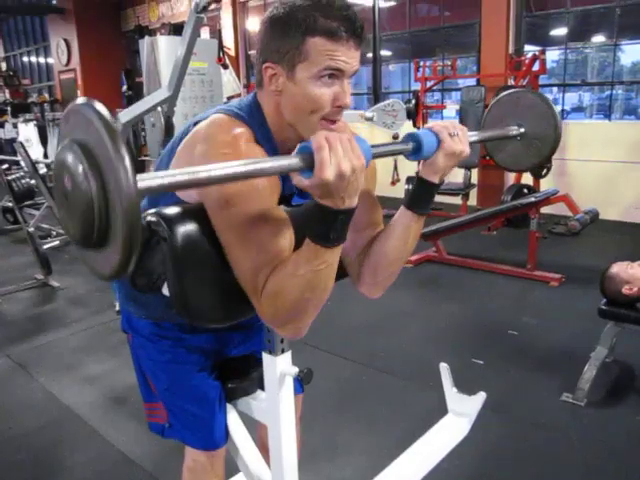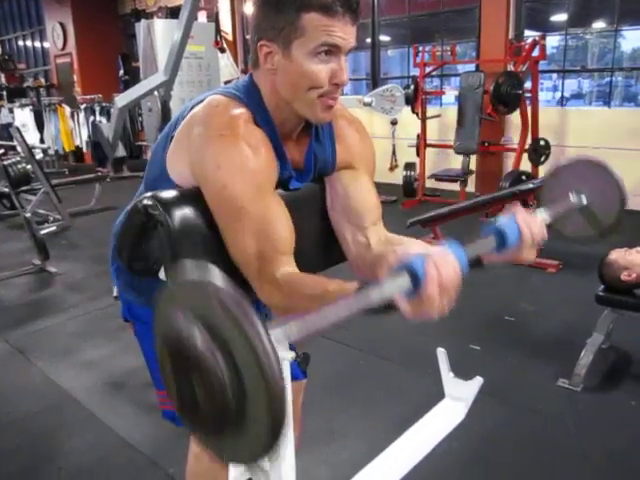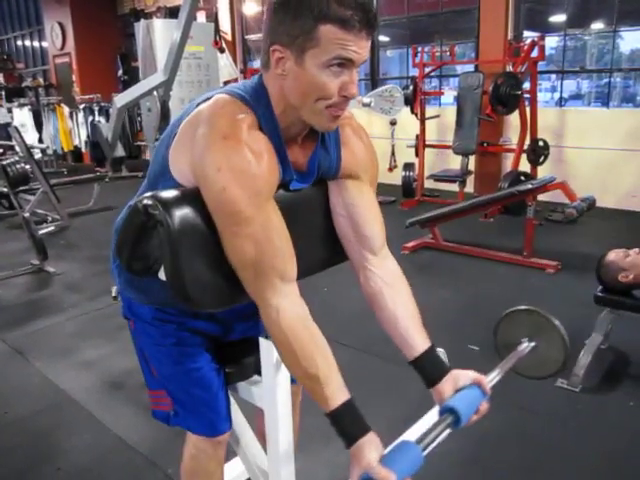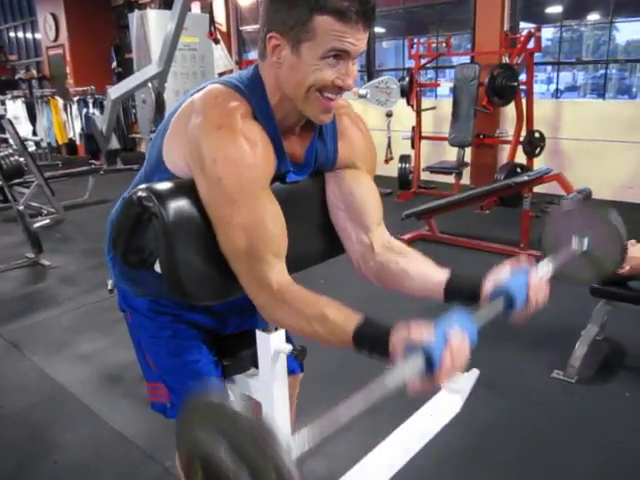
dt=0.7s
person 1, frame 1
left shoulder: (339, 148)
right shoulder: (230, 148)
left elbow: (370, 279)
right elbow: (288, 318)
left wrist: (427, 185)
right wrist: (335, 210)
left hip: (238, 295)
right hip: (167, 308)
right knee: (208, 441)
person 1, frame 2
left shoulder: (342, 133)
right shoulder: (229, 137)
left elbow: (368, 246)
right elbow: (278, 284)
left hip: (237, 280)
right hip: (165, 289)
left knee: (285, 385)
person 1, frame 3
left shoulder: (347, 141)
right shoulder: (233, 142)
left elbow: (375, 262)
right elbow: (278, 298)
left wrist: (438, 373)
right wrist: (356, 435)
left hip: (238, 279)
right hip: (164, 288)
left knee: (285, 383)
right knee: (210, 427)
person 1, frame 4
left shoulder: (343, 130)
right shoulder: (228, 129)
left elbow: (371, 248)
right elbow: (269, 287)
left wrist: (474, 287)
right wrist: (385, 339)
left hip: (236, 271)
right hip: (160, 281)
left knee: (282, 377)
